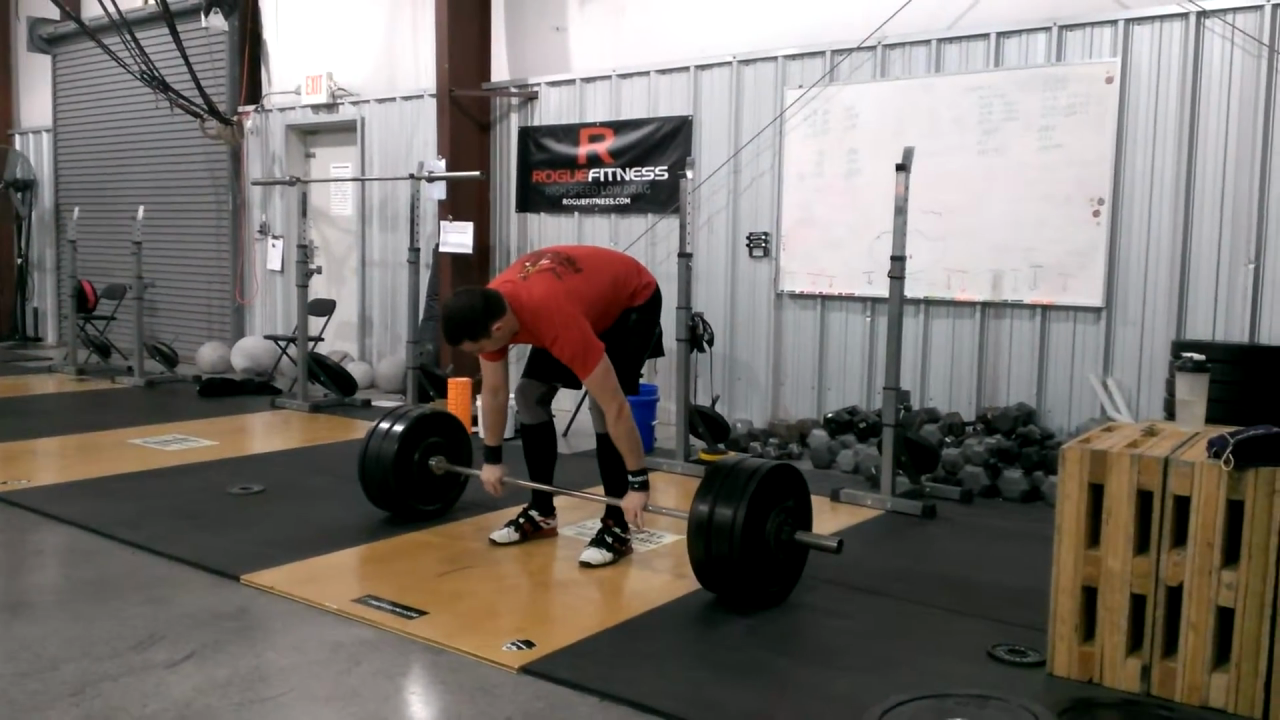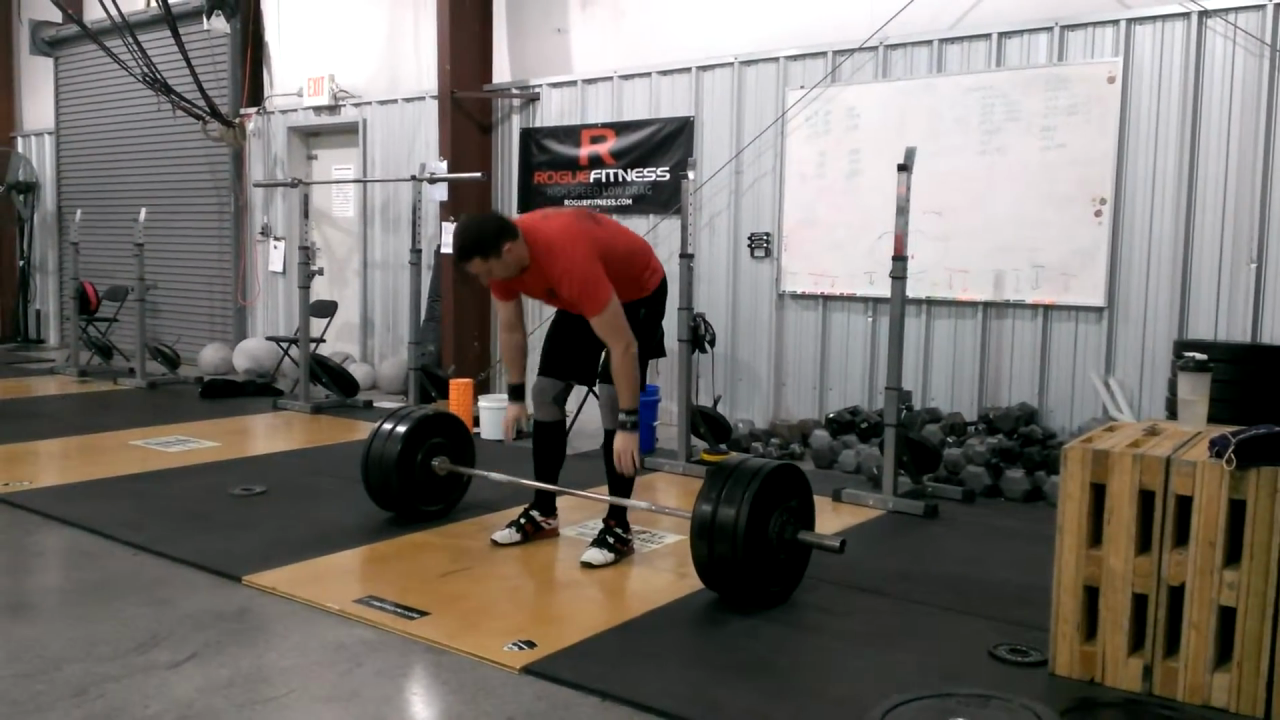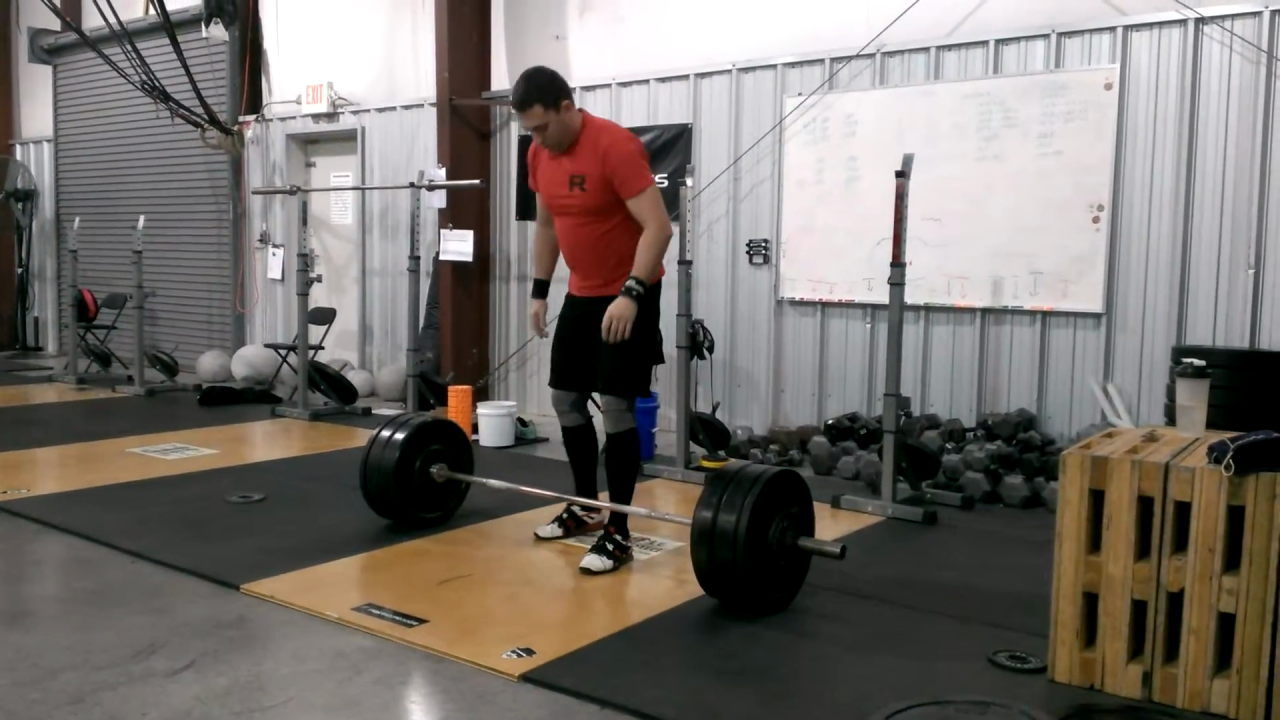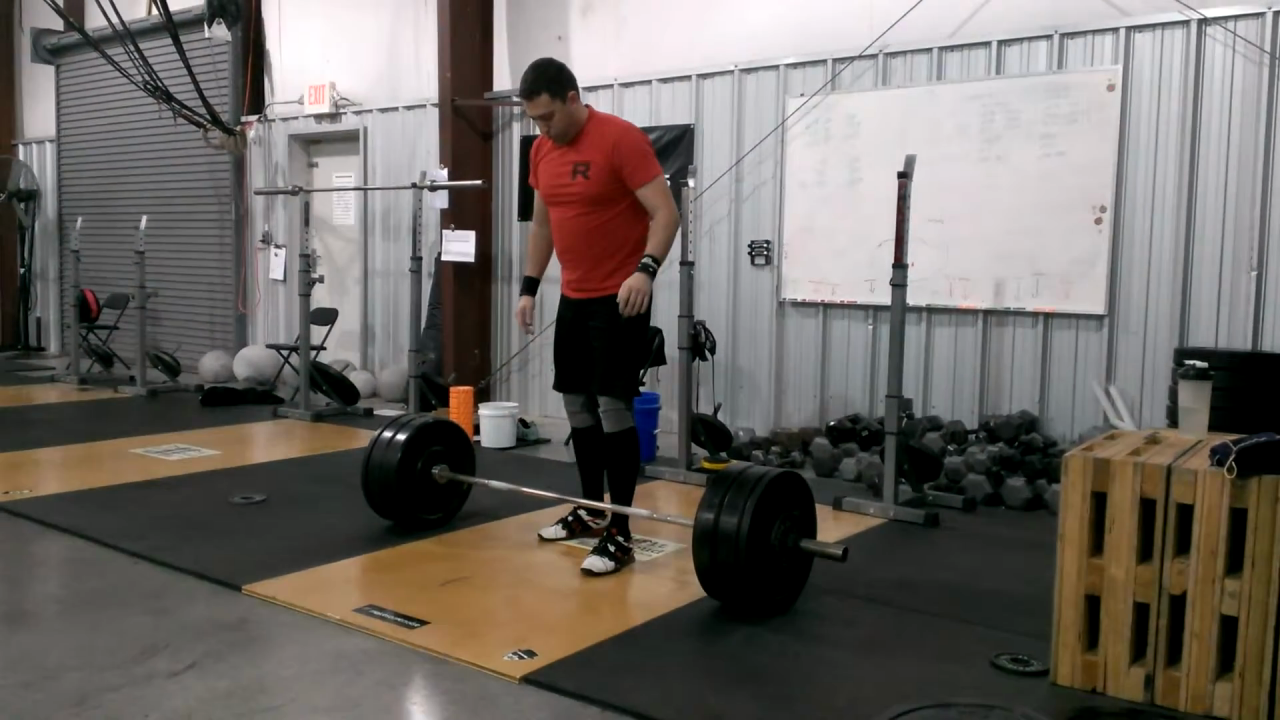
dt=0.5s
person 1, frame 1
left shoulder: (558, 322)
right shoulder: (490, 309)
left elbow: (615, 407)
right elbow: (494, 392)
left wrist: (638, 484)
right wrist: (492, 458)
left hip: (634, 301)
right hip: (588, 293)
left knee: (600, 404)
right knee: (529, 395)
left ankle: (616, 527)
right ankle: (541, 512)
person 1, frame 2
left shoulder: (569, 257)
right shoulder: (503, 256)
left elbow: (623, 346)
right elbow: (510, 330)
left wrist: (628, 426)
right wrist: (516, 397)
left hip: (638, 294)
right hip: (577, 301)
left knee: (610, 398)
right knee: (546, 394)
left ankle: (618, 527)
right ankle: (543, 512)
person 1, frame 3
left shoulder: (615, 147)
right shoulder: (540, 154)
left elbow: (658, 226)
left wrist: (631, 293)
right wrist: (540, 291)
left hip: (626, 298)
right hip: (582, 295)
left knee: (615, 406)
right knee: (565, 399)
left ankle: (618, 531)
right ankle: (586, 507)
person 1, frame 4
left shoulder: (621, 139)
right shoulder: (542, 150)
left elbow: (666, 212)
left wrist: (645, 270)
right wrist: (528, 288)
left hip: (619, 297)
right hip: (573, 298)
left knee: (612, 407)
right knee: (577, 405)
left ankle: (620, 533)
right ankle: (590, 510)
